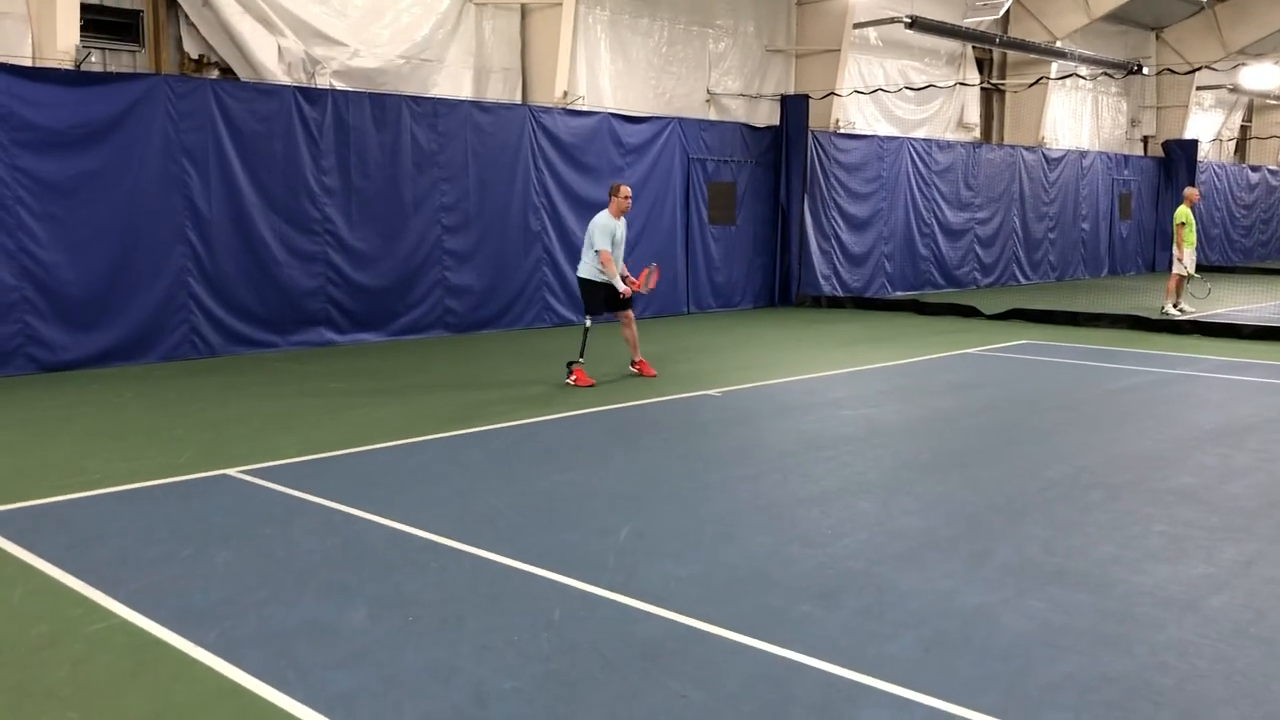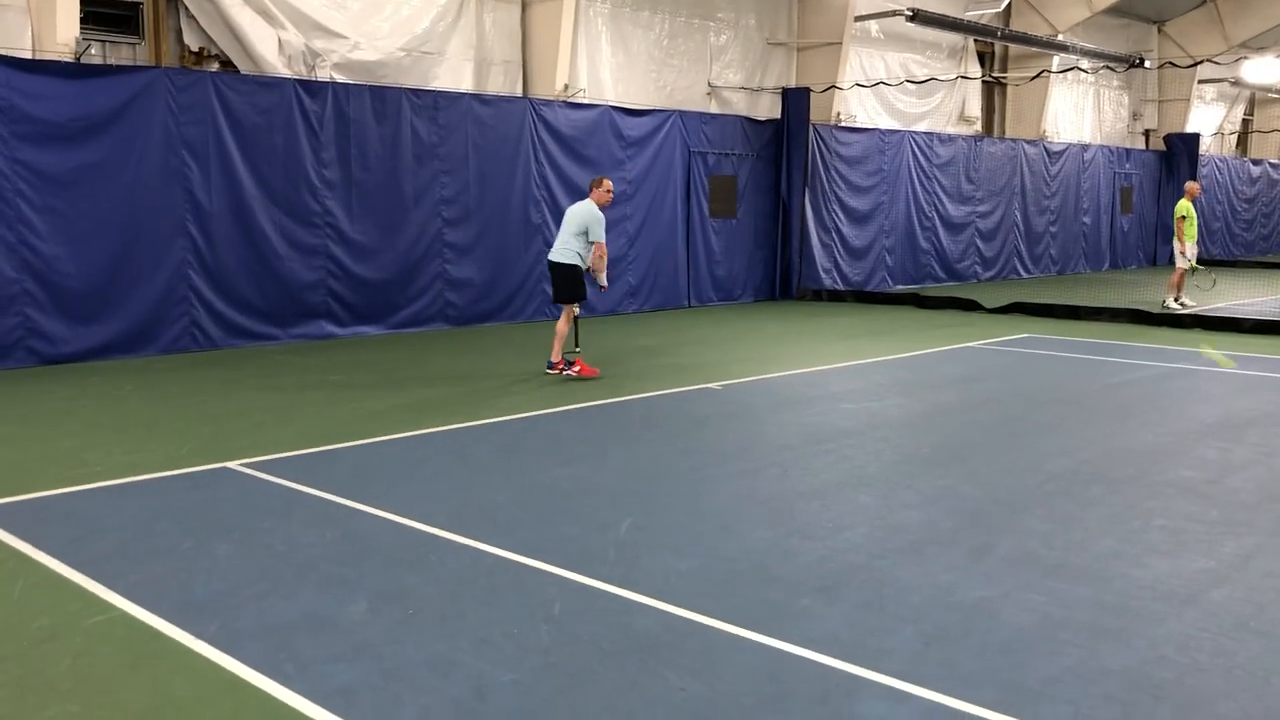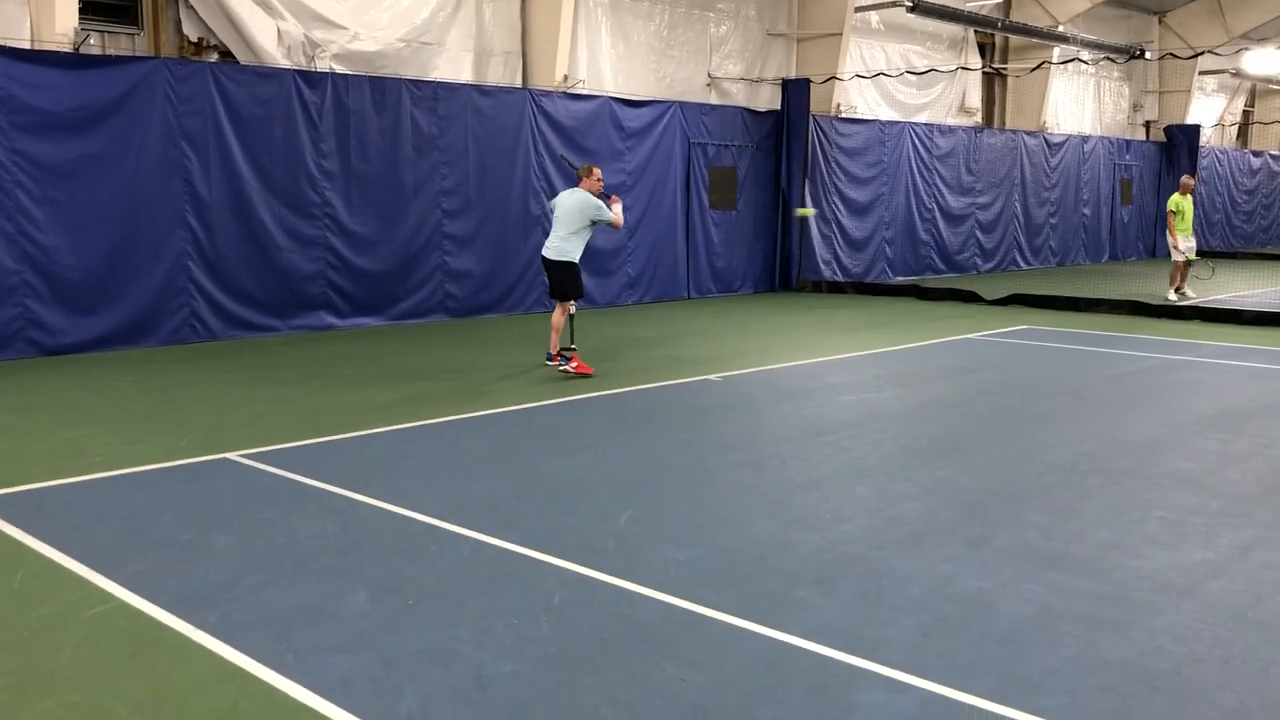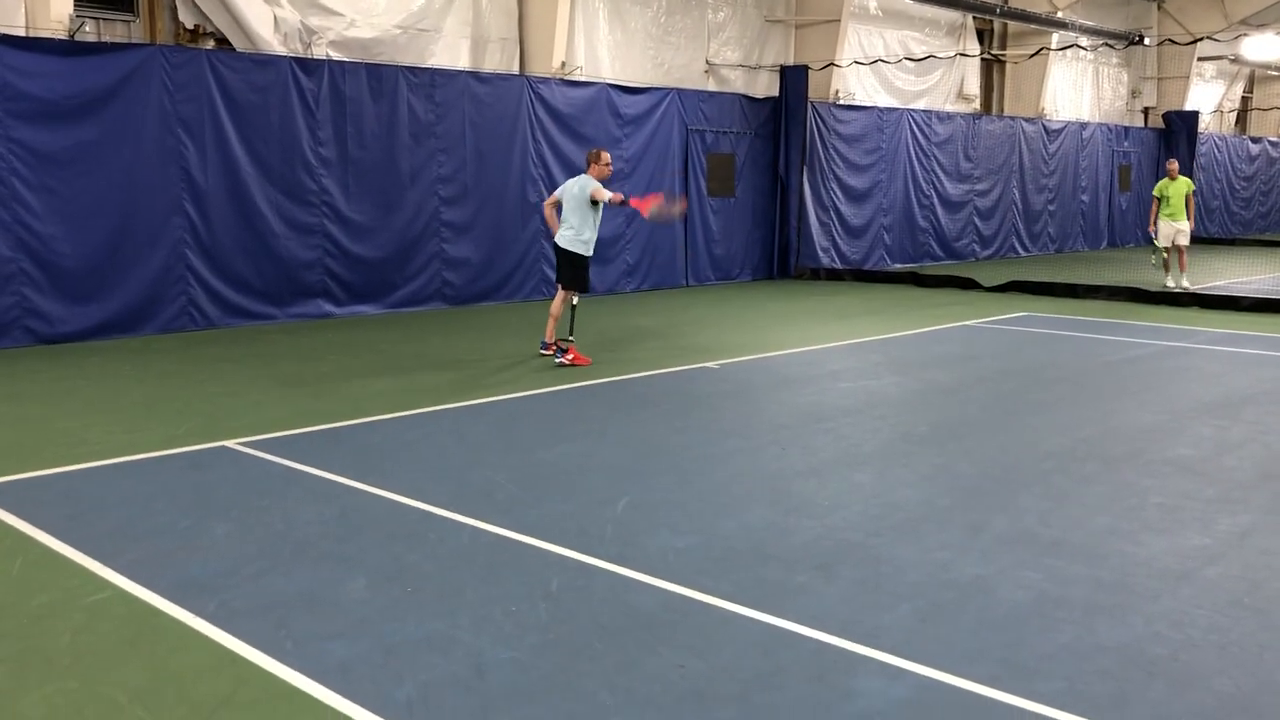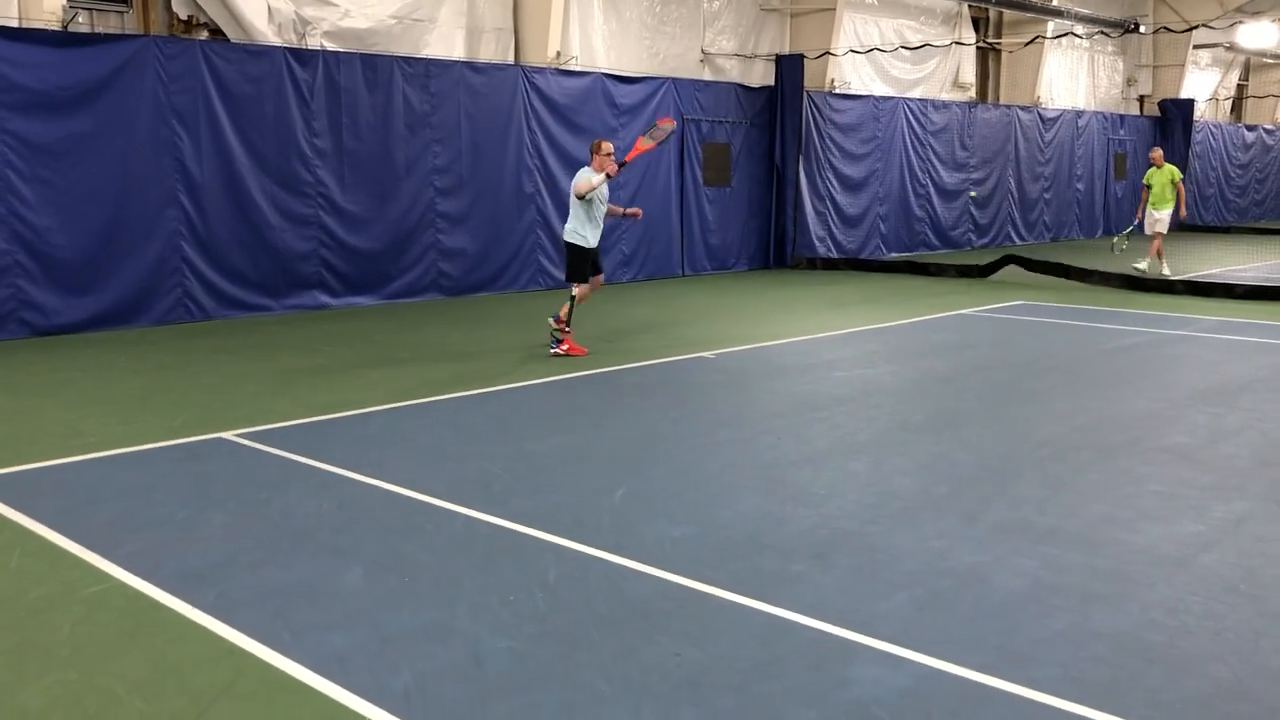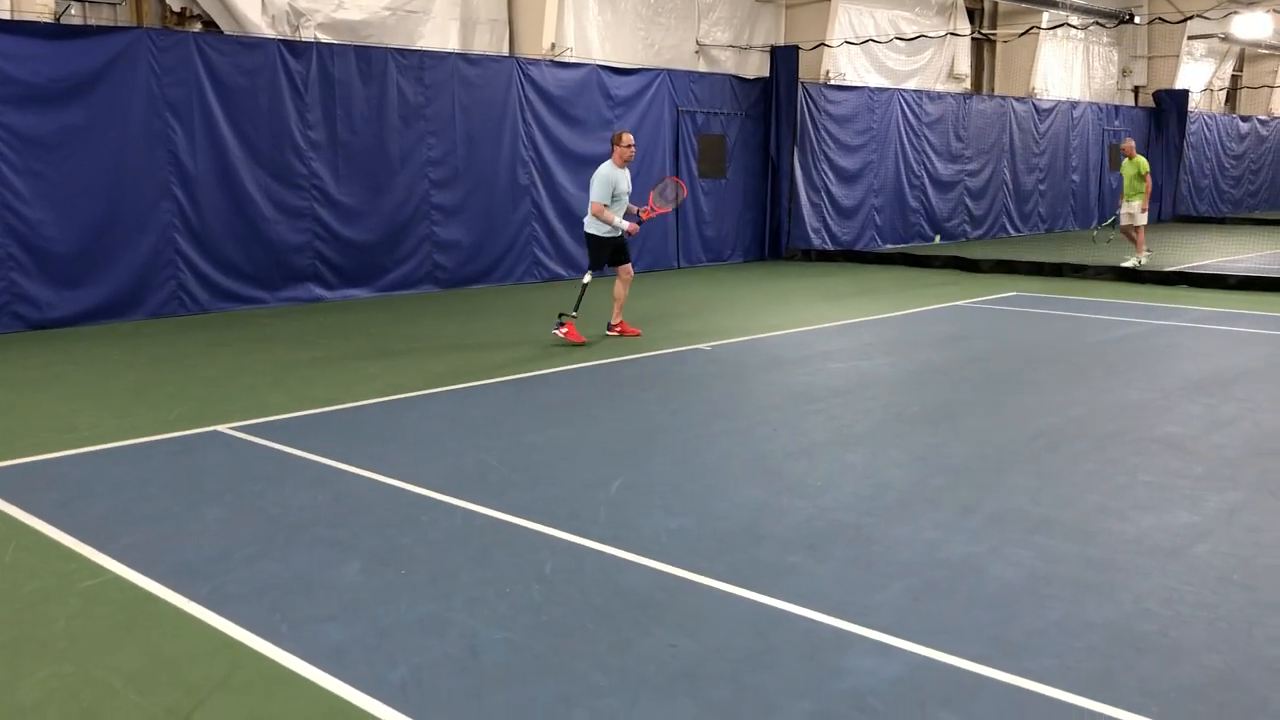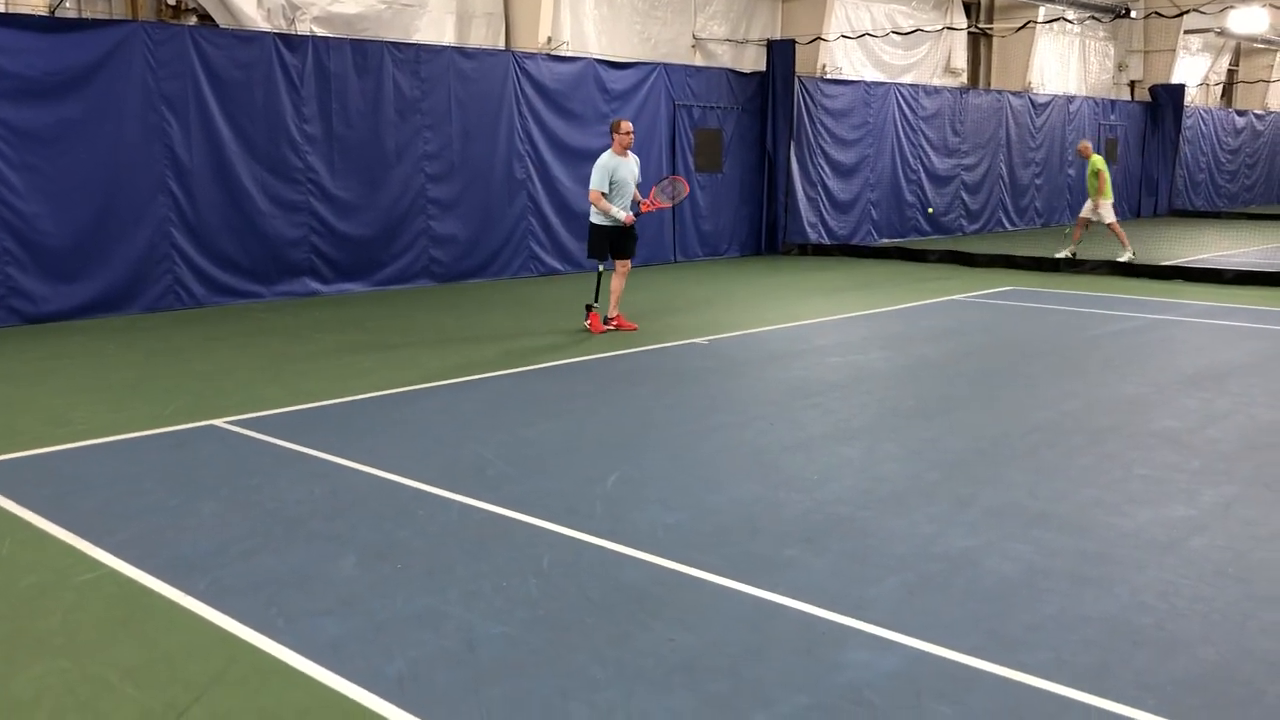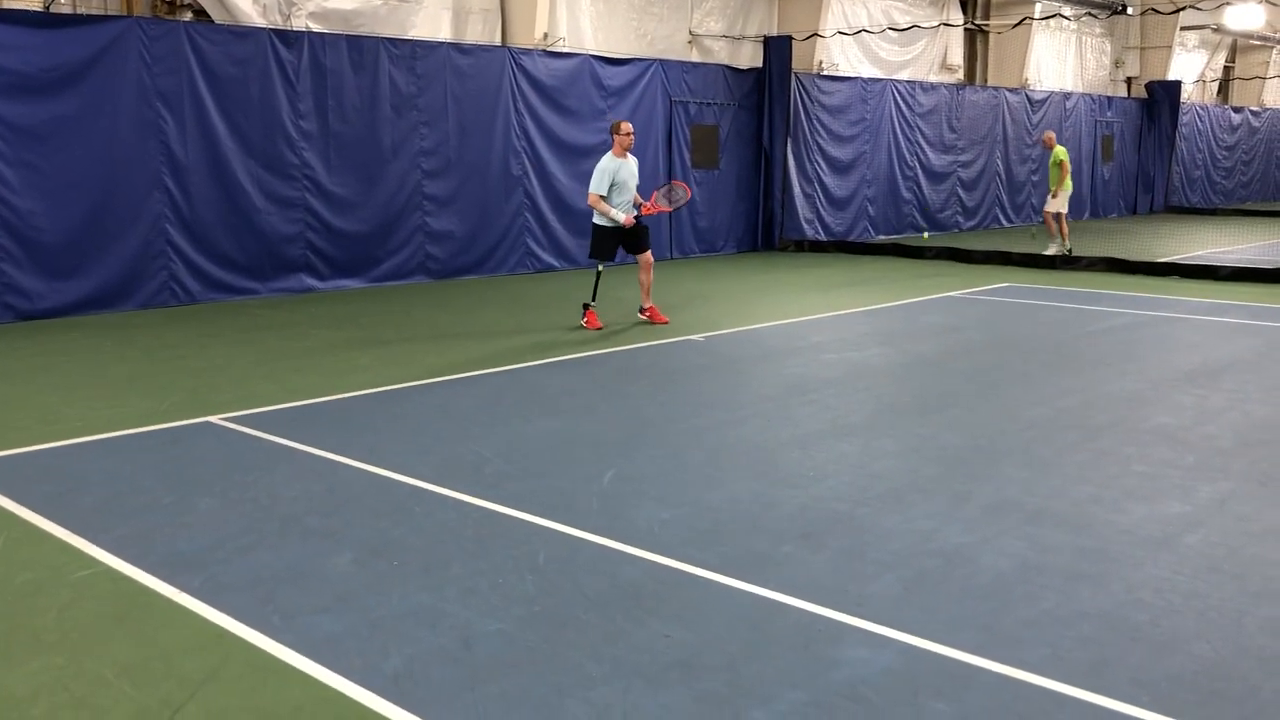
dt=0.4s
person 1, frame 1
left shoulder: (621, 222)
right shoulder: (603, 224)
right elbow: (605, 259)
left wrist: (625, 275)
right wrist: (620, 285)
left hip: (608, 280)
right hip: (592, 278)
left knee: (628, 318)
right knee: (591, 322)
left ankle: (637, 361)
right ankle: (575, 369)
person 1, frame 2
left shoulder: (578, 207)
right shoulder: (596, 215)
right elbow: (600, 252)
left wrist: (589, 262)
right wrist: (602, 279)
left hip: (557, 261)
right hip: (567, 264)
left knee: (567, 312)
right knee: (571, 310)
left ankle: (555, 361)
right ankle: (572, 363)
person 1, frame 3
left shoulder: (564, 196)
right shoulder: (592, 204)
left elbow: (554, 206)
right elbow: (617, 222)
right wrist: (616, 206)
left hip: (549, 255)
right hip: (564, 259)
left knee: (561, 304)
right knee: (568, 305)
left ankle: (554, 352)
right ankle: (567, 360)
person 1, frame 4
left shoulder: (573, 183)
right shoulder: (590, 184)
left elbow: (548, 205)
right elbow: (599, 195)
left wrist: (557, 232)
right wrist: (612, 197)
left hip: (565, 244)
right hip: (576, 248)
left knee: (563, 294)
right knee: (570, 296)
left ankle: (548, 342)
right ankle: (563, 351)
person 1, frame 5
left shoulder: (599, 178)
right shoulder: (586, 176)
left elbow: (602, 208)
right elbow: (578, 192)
left wrist: (624, 212)
right wrist: (604, 175)
left hip: (589, 241)
right hip: (578, 241)
left knee: (595, 282)
right knee: (578, 287)
left ankle: (561, 317)
right ankle: (560, 341)
person 1, frame 6
left shoulder: (625, 172)
right shoulder: (605, 174)
right elbow: (596, 210)
left wrist: (636, 210)
right wrist: (625, 224)
left hip: (616, 234)
right hip: (598, 234)
left knee: (626, 274)
right knee: (590, 278)
left ankle: (615, 323)
right ankle: (565, 324)
person 1, frame 7
left shoulder: (634, 159)
right shoulder: (605, 163)
right elbow: (594, 198)
left wrist: (640, 200)
right wrist: (620, 215)
left hip: (624, 223)
right hip: (603, 223)
left knee: (623, 268)
right knee: (600, 268)
left ankle: (613, 317)
right ankle: (592, 313)
person 1, frame 8
left shoulder: (633, 161)
right shoulder: (605, 166)
right elbow: (593, 200)
left wrist: (641, 202)
right wrist: (620, 217)
left hip: (630, 221)
right hip: (606, 225)
left knee: (647, 261)
right knee: (601, 268)
left ankle: (646, 307)
right ankle: (588, 312)
